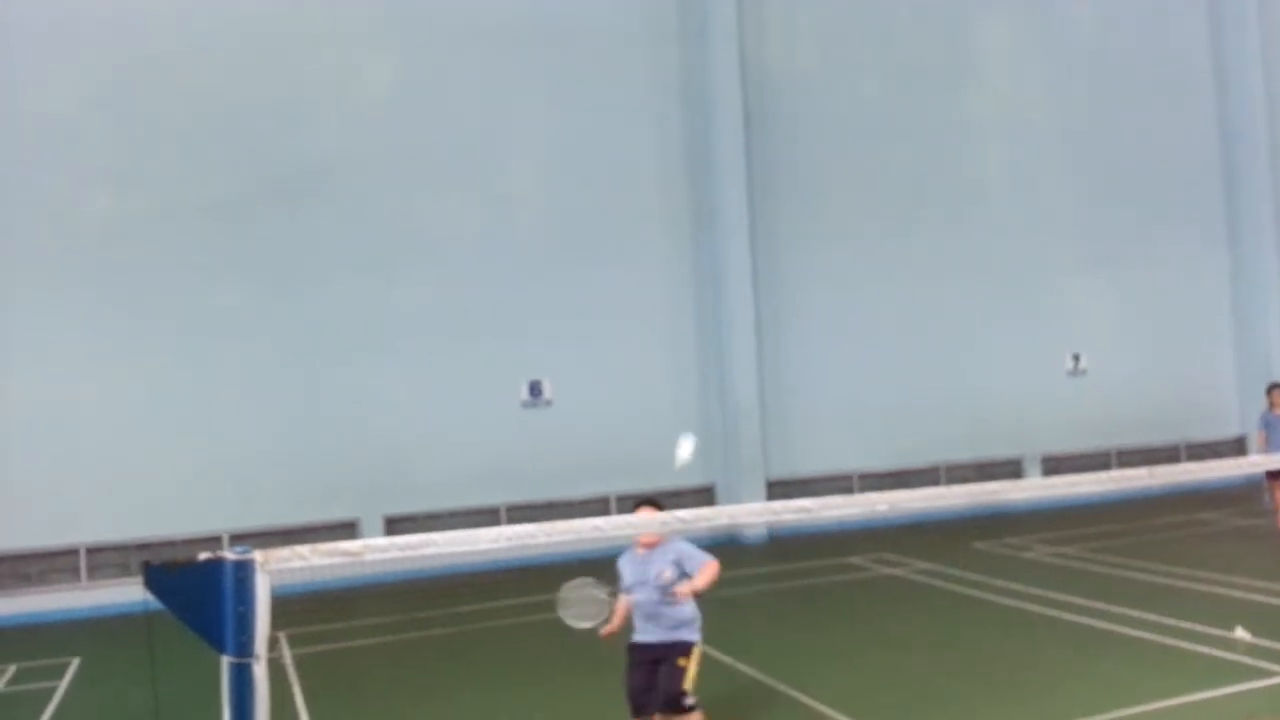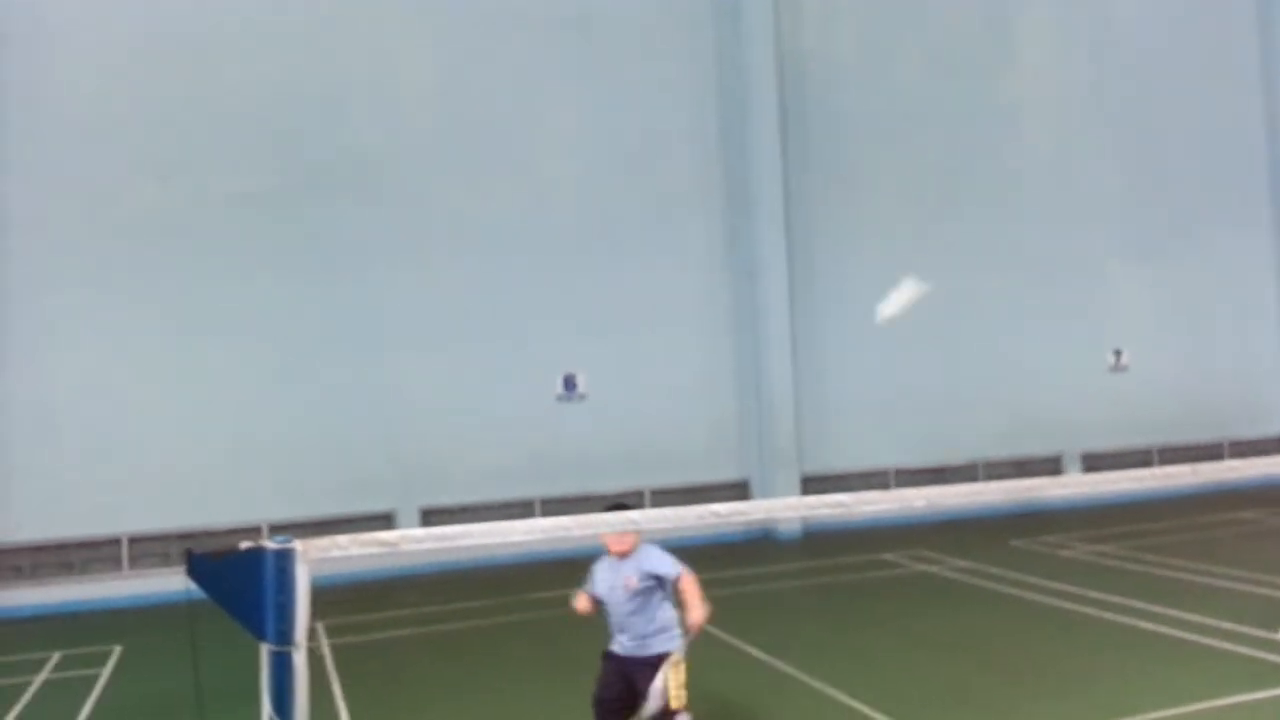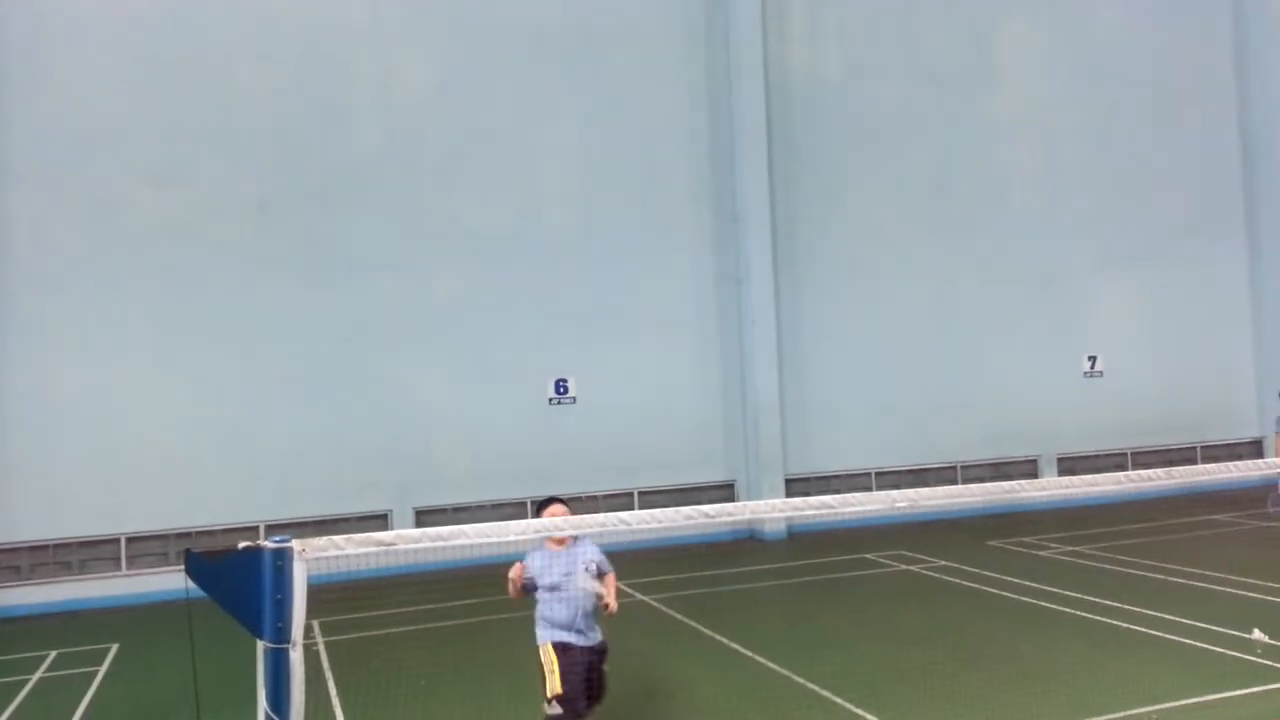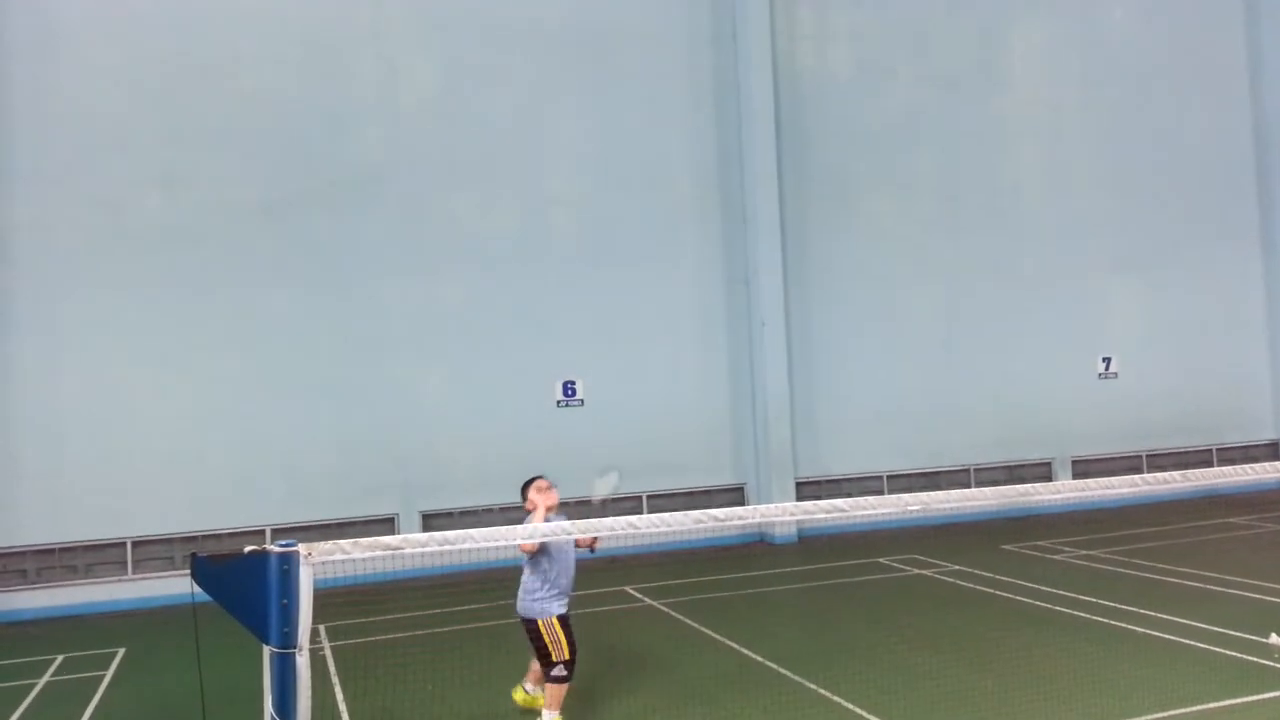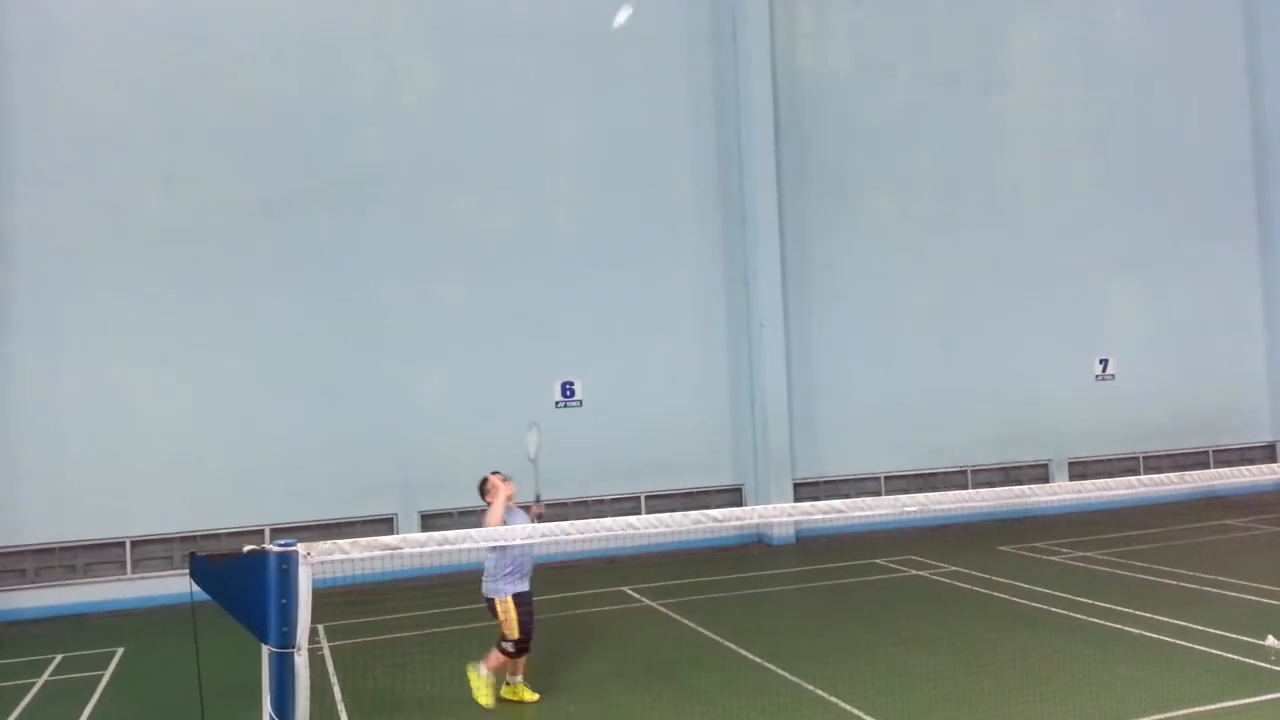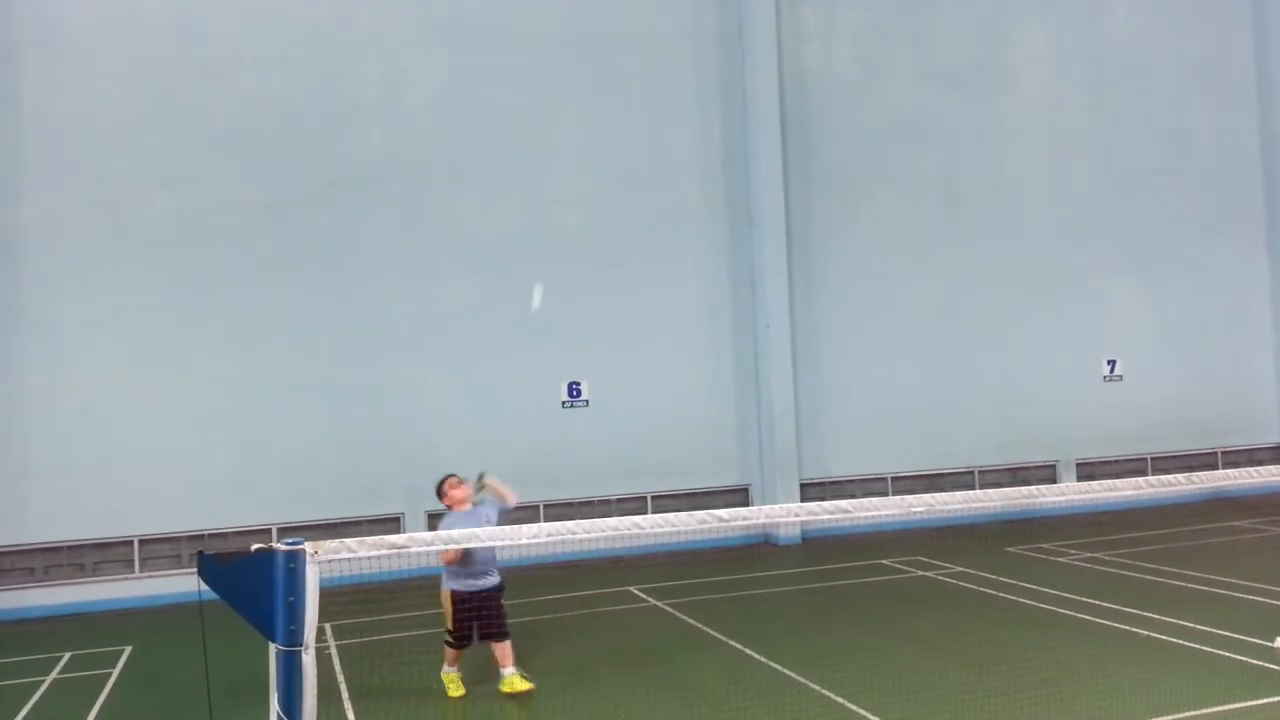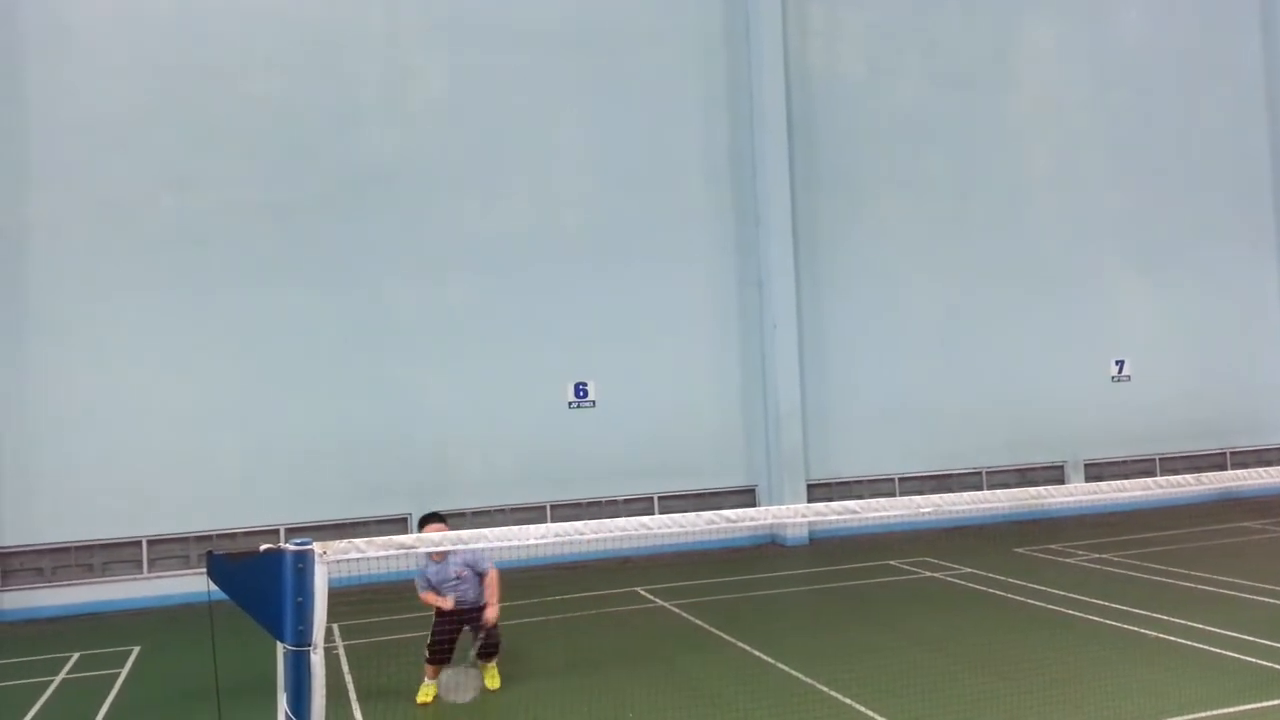
dt=0.4s
person 1, frame 1
left shoulder: (678, 549)
right shoulder: (625, 561)
left elbow: (711, 566)
left wrist: (695, 585)
right wrist: (614, 623)
left hip: (682, 638)
right hip: (643, 642)
left knee: (673, 698)
person 1, frame 2
left shoulder: (651, 556)
right shoulder: (600, 568)
left elbow: (683, 577)
right elbow: (589, 597)
left wrist: (696, 605)
right wrist: (581, 600)
left hip: (659, 649)
right hip: (621, 651)
person 1, frame 3
left shoulder: (588, 549)
right shoulder: (535, 560)
left elbow: (607, 574)
right elbow: (517, 594)
left wrist: (610, 597)
right wrist: (514, 580)
left hip: (591, 639)
right hip: (557, 640)
left knee: (591, 697)
person 1, frame 4
left shoulder: (559, 518)
right shoulder: (537, 522)
right elbow: (528, 546)
left wrist: (586, 541)
right wrist: (539, 509)
left hip: (555, 604)
right hip: (541, 607)
left knee: (551, 656)
right knee: (562, 663)
left ankle: (527, 690)
person 1, frame 5
left shoulder: (515, 511)
right shoulder: (497, 511)
right elbow: (492, 526)
left wrist: (532, 515)
right wrist: (501, 493)
left hip: (520, 586)
right hip: (503, 590)
left knee: (523, 638)
right knee: (516, 640)
left ankle: (514, 684)
right ankle: (482, 673)
person 1, frame 6
left shoulder: (486, 508)
right shoulder: (448, 523)
left elbow: (511, 500)
right elbow: (448, 559)
left wrist: (492, 484)
right wrist: (461, 547)
left hip: (489, 583)
right hip: (458, 588)
left knee: (498, 631)
right knee: (458, 636)
left ankle: (510, 677)
right ankle: (450, 674)
person 1, frame 7
left shoulder: (466, 551)
right shoulder: (426, 567)
left elbow: (490, 572)
right elbow: (423, 592)
left wrist: (493, 605)
right wrist: (440, 601)
left hip: (480, 604)
right hip: (449, 609)
left knee: (489, 645)
right knee: (436, 649)
left ankle: (489, 665)
right ankle: (430, 684)
